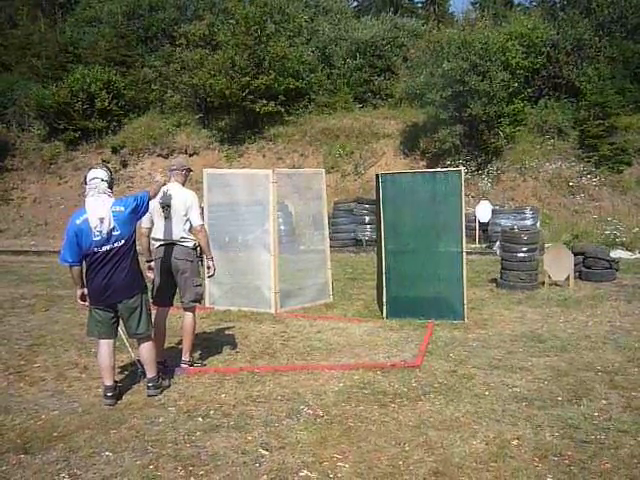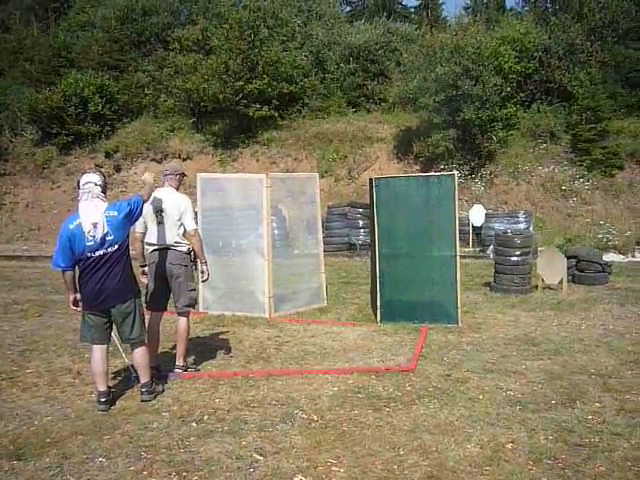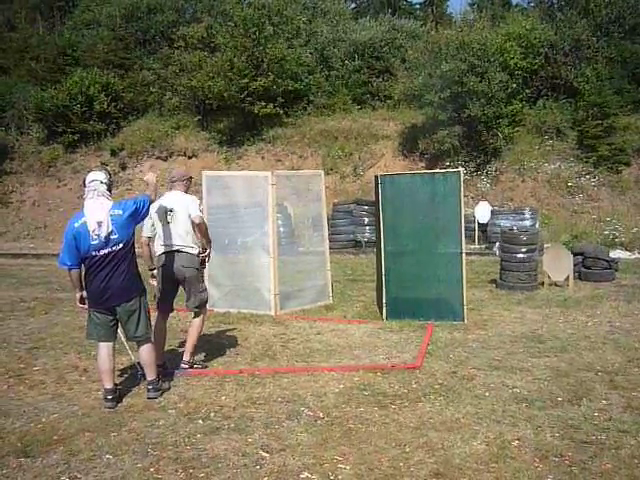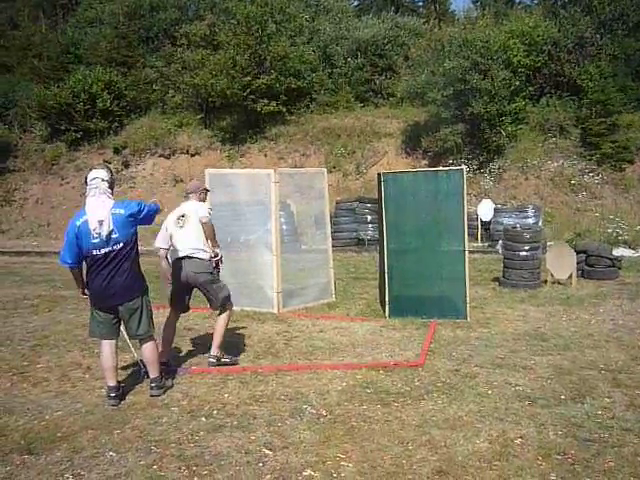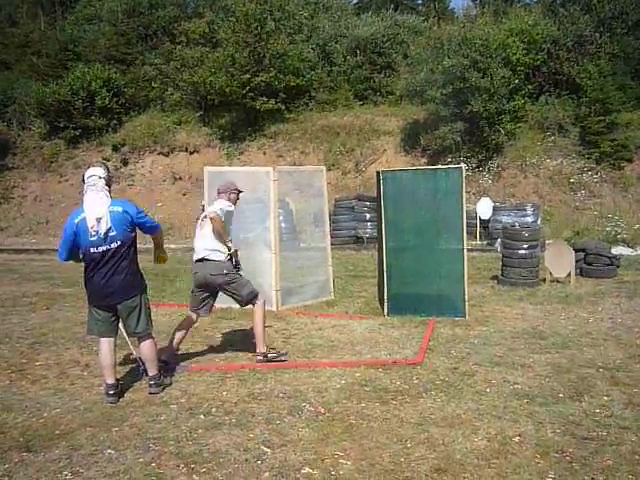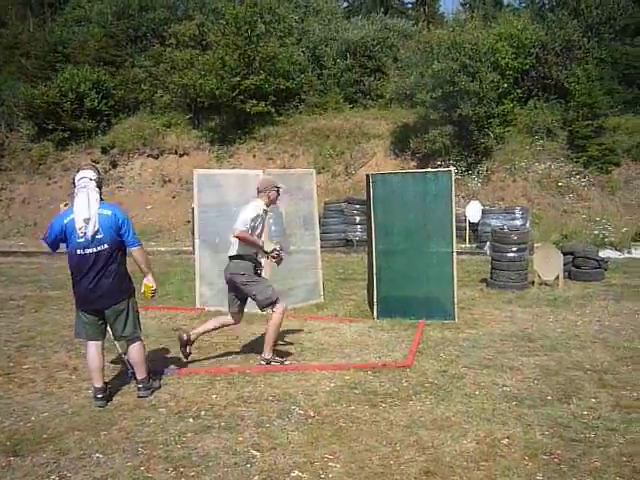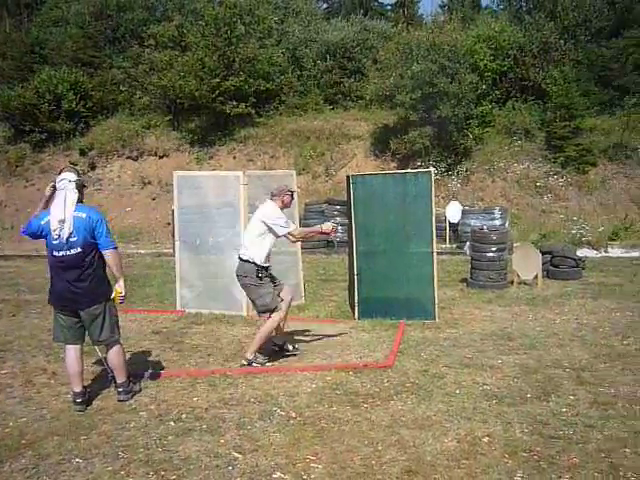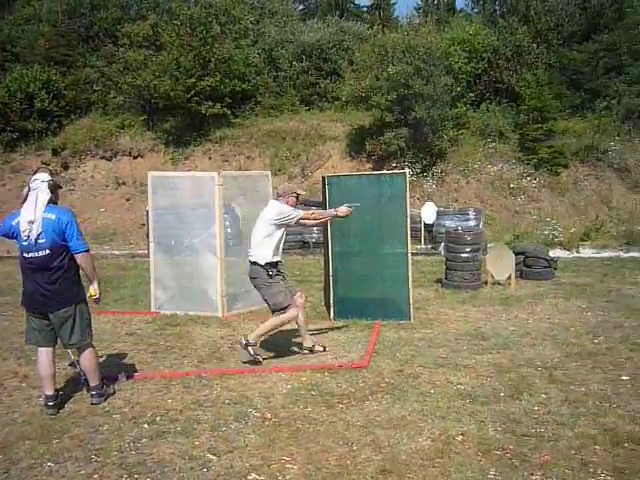
dt=0.2s
person 1, frame 1
left shoulder: (77, 220)
right shoulder: (126, 207)
left elbow: (74, 262)
right elbow: (150, 194)
left wrist: (80, 287)
right wrist: (159, 183)
left hip: (99, 292)
right hip: (131, 288)
left knee: (105, 340)
right knee: (143, 335)
left ankle: (109, 390)
right ankle: (153, 382)
person 1, frame 2
left shoulder: (70, 225)
right shoulder: (119, 212)
left elbow: (66, 267)
right elbow: (143, 199)
left wrist: (72, 292)
right wrist: (149, 183)
left hip: (92, 297)
right hip: (124, 293)
left knee: (98, 345)
right knee: (137, 340)
left ankle: (103, 396)
right ankle: (147, 387)
person 1, frame 3
left shoulder: (75, 223)
right shoulder: (124, 211)
left elbow: (72, 265)
right elbow: (149, 199)
left wrist: (79, 291)
right wrist: (152, 183)
left hip: (98, 295)
right hip: (129, 291)
left knee: (104, 343)
right knee: (143, 338)
left ankle: (109, 393)
right ankle: (153, 384)
person 1, frame 4
left shoulder: (77, 221)
right shoulder: (127, 210)
left elbow: (72, 263)
right elbow: (155, 209)
left wrist: (81, 285)
right wrist: (157, 204)
left hip: (100, 293)
right hip: (131, 289)
left knee: (107, 340)
right knee: (145, 336)
left ankle: (112, 390)
right ankle: (156, 382)
person 1, frame 5
left shoulder: (75, 219)
right shoulder: (125, 209)
left elbow: (66, 255)
right elbow: (154, 229)
right wrist: (159, 249)
left hip: (98, 291)
right hip: (129, 287)
left knee: (105, 338)
right knee: (144, 334)
left ankle: (111, 388)
right ankle: (155, 379)
person 1, frame 6
left shoulder: (64, 219)
right shoulder: (114, 213)
left elbow: (50, 242)
right elbow: (135, 247)
right wrist: (148, 274)
left hip: (85, 294)
right hip: (117, 290)
left knee: (93, 341)
right knee: (132, 337)
left ankle: (99, 392)
right ankle: (144, 383)
person 1, frame 7
left shoulder: (45, 219)
right shoulder: (91, 215)
left elbow: (27, 229)
right elbow: (109, 250)
left wrist: (44, 202)
right wrist: (120, 279)
left hip: (62, 297)
right hip: (94, 294)
left knee: (71, 345)
right knee: (111, 341)
left ankle: (78, 395)
right ankle: (124, 387)
person 1, frame 8
right shoulder: (63, 216)
right elbow: (81, 253)
left wrist: (22, 203)
right wrist: (94, 281)
left hip: (34, 298)
right hip: (66, 296)
left knee: (43, 347)
right knee: (83, 344)
left ankle: (50, 399)
right ankle: (97, 390)
person 2, frame 1
left shoulder: (153, 196)
right shoulder: (188, 195)
left elbow: (144, 232)
right elbow: (198, 230)
left wrist: (148, 260)
right wrist: (209, 258)
left hip: (161, 254)
right hip: (184, 253)
left knee: (161, 309)
right knee: (189, 308)
left ankle: (159, 358)
right ankle: (186, 358)
person 2, frame 2
left shoulder: (146, 201)
right shoulder: (181, 200)
left elbow: (137, 237)
right elbow: (192, 234)
left wrist: (142, 265)
right wrist: (203, 262)
left hip: (155, 259)
right hip: (178, 258)
left knee: (155, 313)
right knee: (183, 313)
left ankle: (152, 363)
right ankle: (180, 363)
person 2, frame 3
left shoulder: (155, 206)
right shoulder: (190, 200)
left elbow: (145, 241)
right elbow: (198, 220)
left wrist: (152, 268)
right wrist: (207, 243)
left hip: (165, 261)
right hip: (188, 260)
left knee: (162, 313)
right knee: (199, 311)
left ankle: (159, 361)
right ankle: (187, 359)
person 2, frame 4
left shoulder: (171, 216)
right shoulder: (202, 207)
left elbow: (162, 253)
right elbow: (205, 221)
left wrist: (171, 280)
right wrist: (215, 247)
left hip: (179, 268)
right hip: (202, 266)
left knee: (174, 314)
right knee: (225, 308)
left ankle: (163, 357)
right ankle: (215, 353)
person 2, frame 5
left shoulder: (204, 213)
right shoulder: (226, 207)
right elbow: (214, 216)
right wrist: (228, 243)
left hip: (200, 268)
right hip: (220, 267)
left knee: (193, 314)
right knee: (258, 302)
left ankle: (168, 352)
right ankle: (262, 351)
person 2, frame 6
left shoulder: (257, 209)
right shoulder: (255, 210)
right elbow: (239, 233)
left wrist: (266, 253)
right wrist: (262, 245)
left hip: (235, 268)
right hip: (244, 269)
left knee: (234, 318)
right knee: (279, 307)
left ankle: (189, 338)
right ankle: (267, 356)
person 2, frame 7
left shoulder: (272, 211)
right shoulder: (270, 212)
left elbow: (292, 234)
right elbow: (295, 234)
left wrist: (319, 230)
right wrist: (320, 228)
left hip: (257, 269)
right hip: (251, 271)
left knee: (286, 295)
right knee: (277, 314)
left ankle: (279, 340)
right ankle: (250, 357)
person 2, frame 8
left shoulder: (279, 211)
right shoulder: (277, 211)
left elbow: (308, 221)
right elbow: (310, 216)
left wrist: (332, 215)
right wrist: (335, 212)
left hip: (270, 268)
right hip: (263, 271)
left knee: (298, 299)
right knee: (290, 312)
left ankle: (307, 344)
right ankle: (251, 340)
